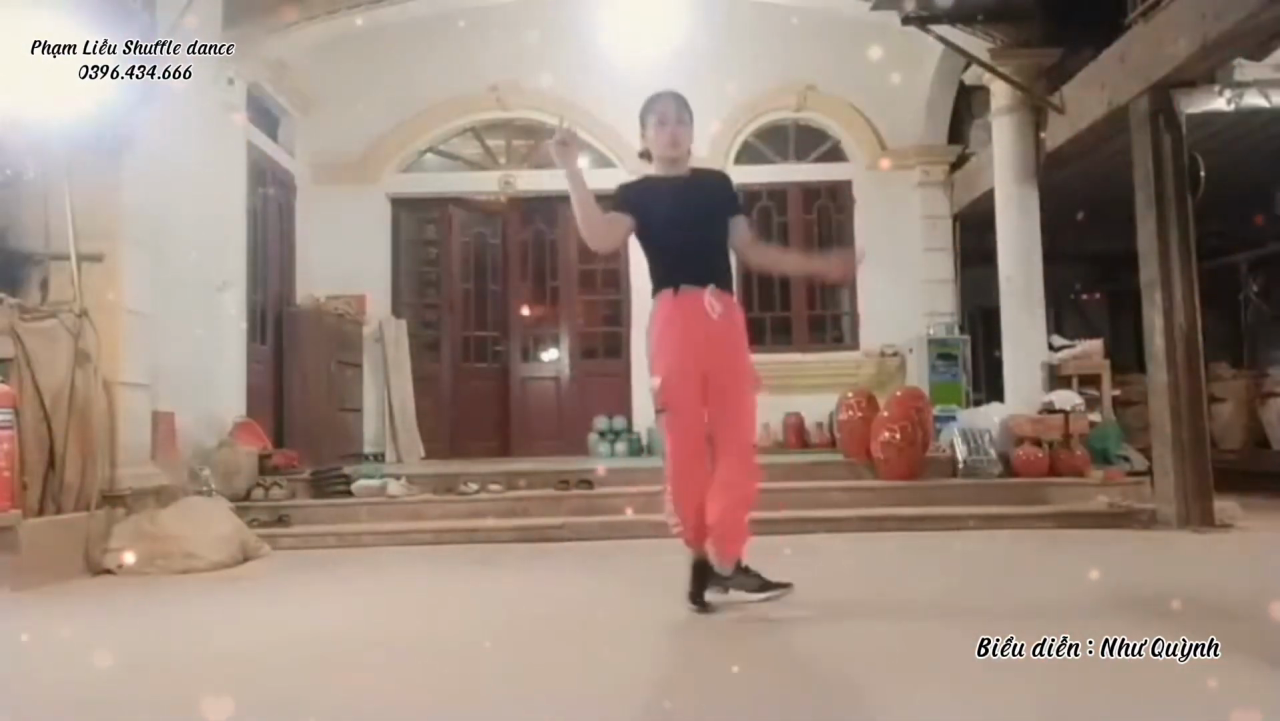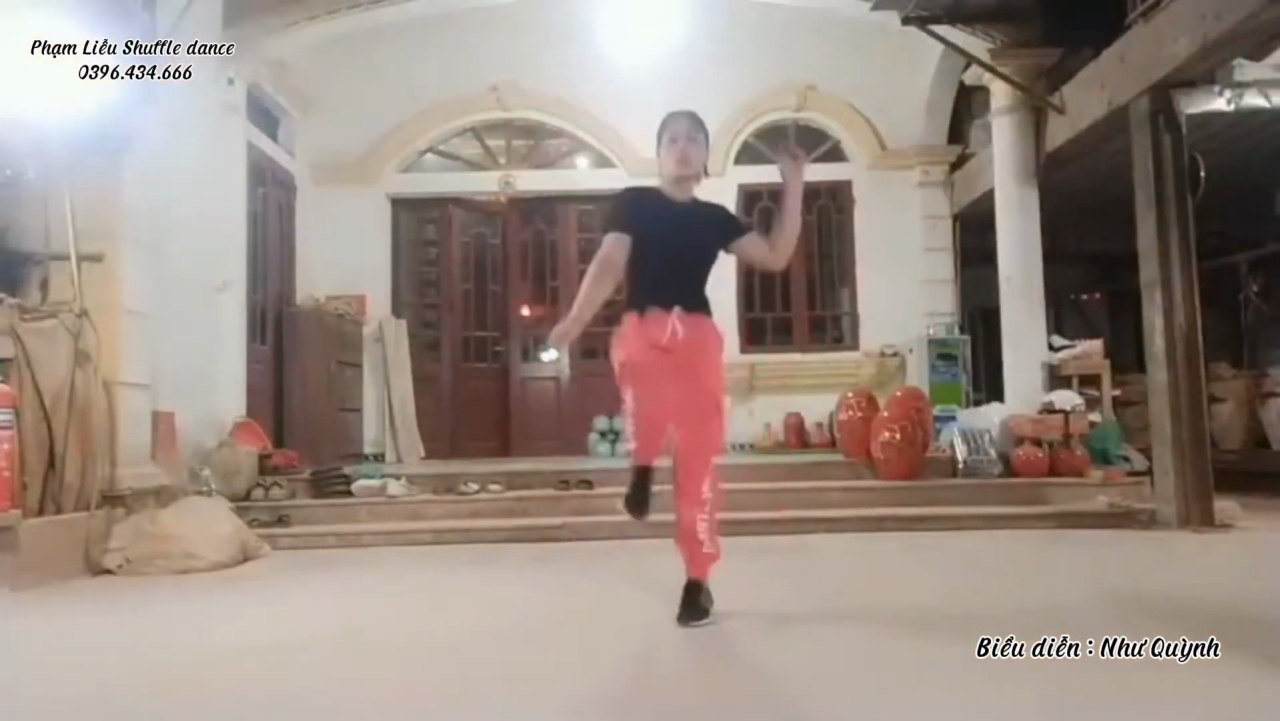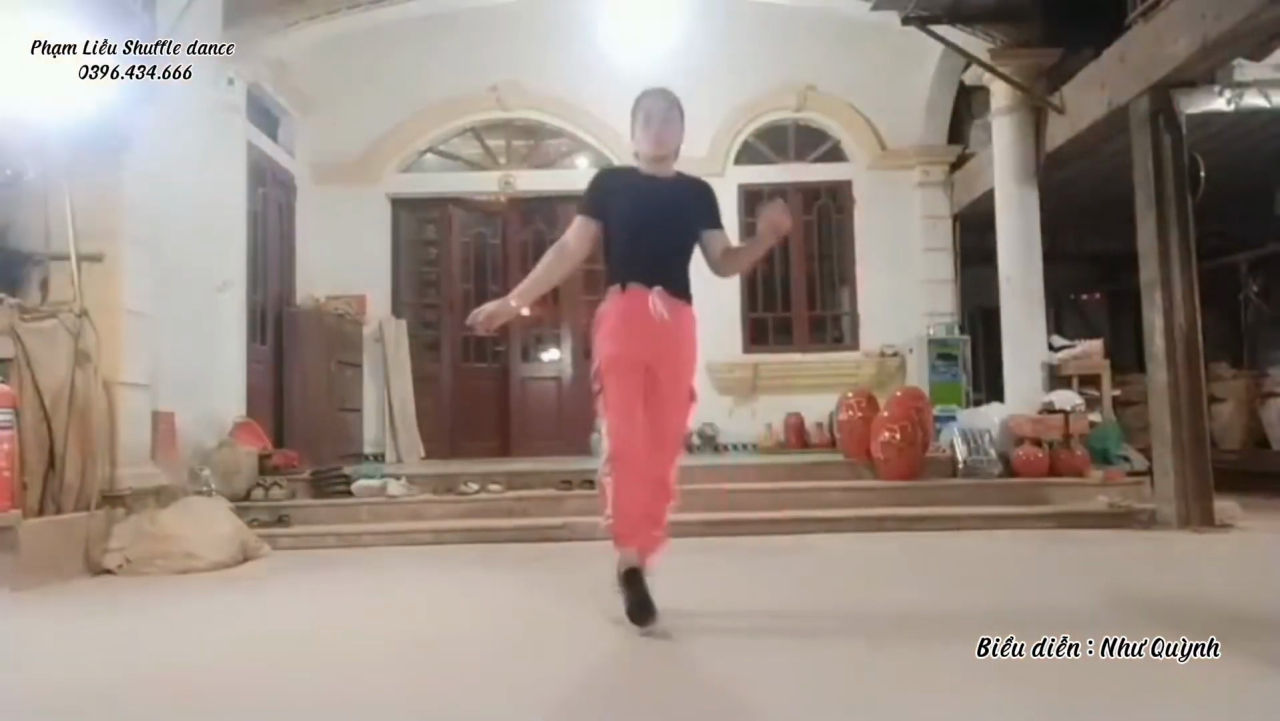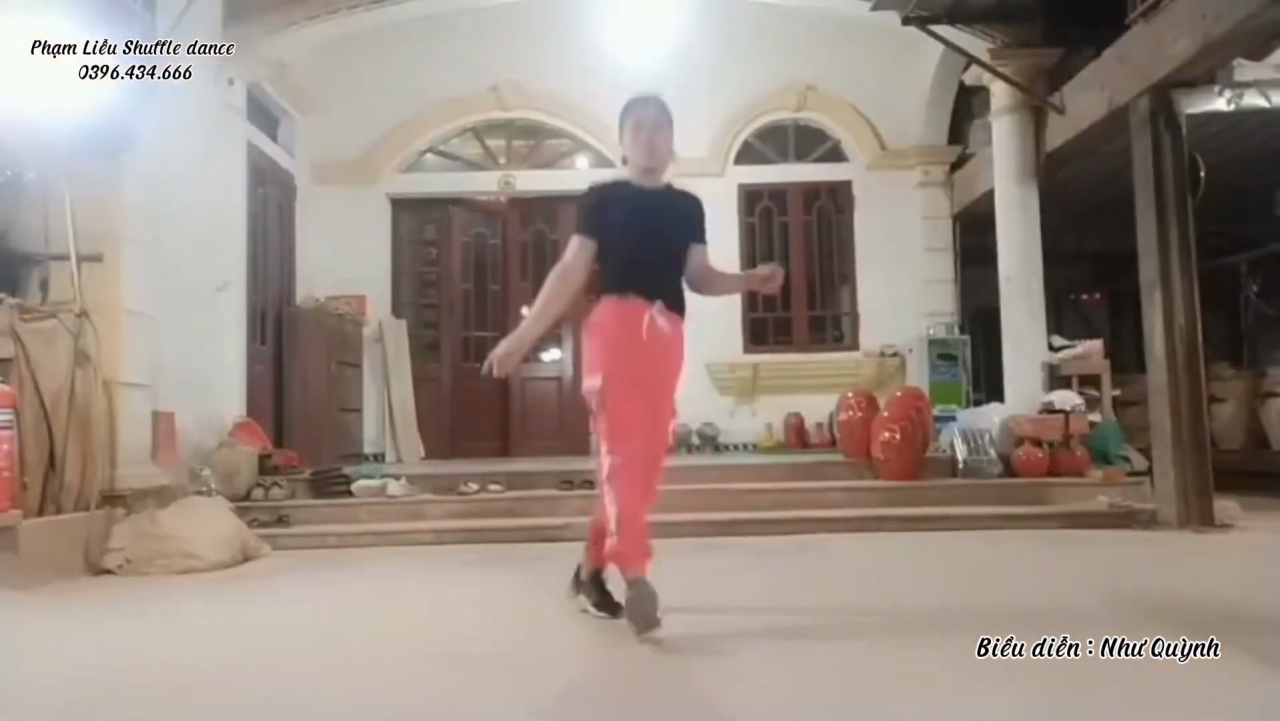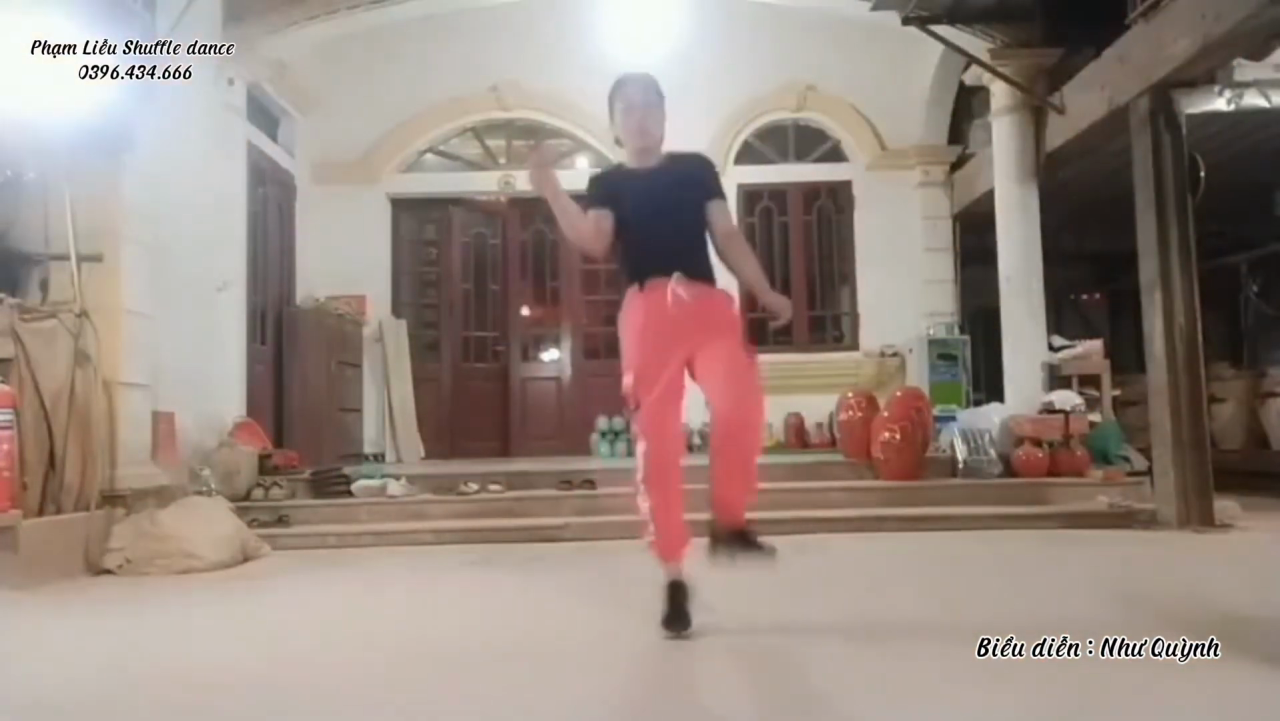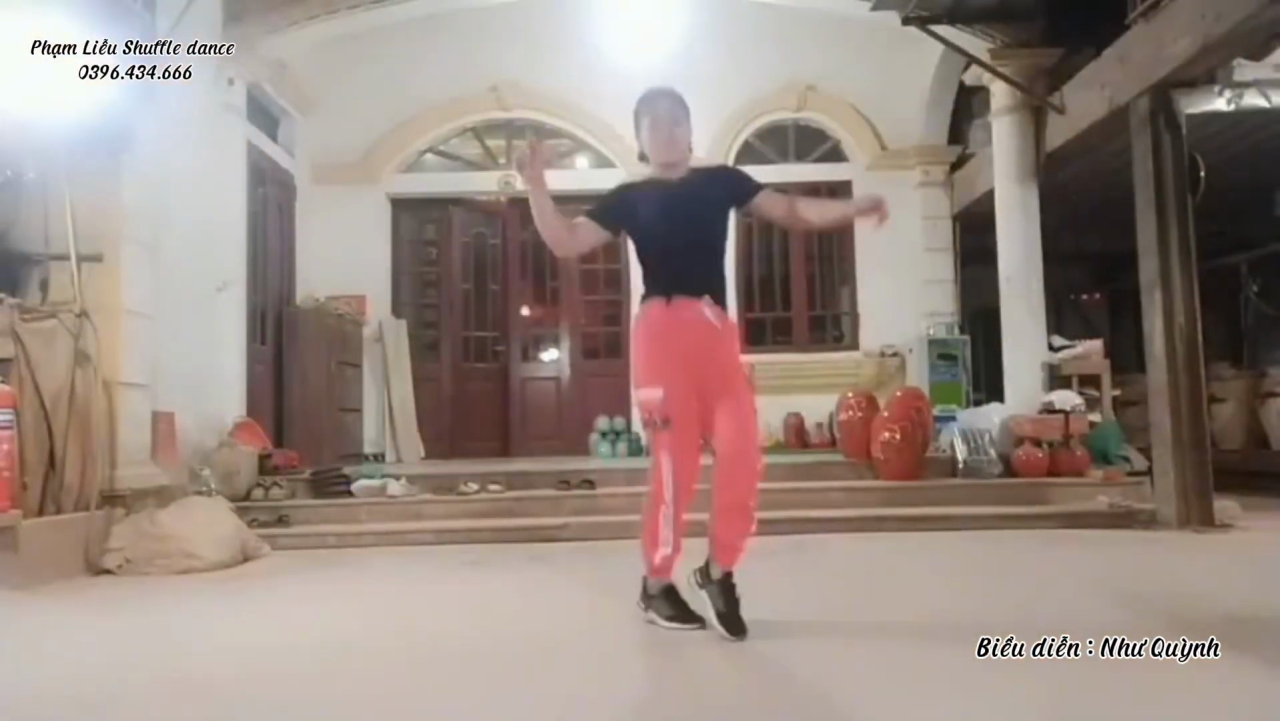
dt=0.4s
person 1, frame 1
left shoulder: (718, 185)
right shoulder: (637, 194)
left elbow: (752, 250)
right elbow: (602, 239)
left wrist: (820, 265)
right wrist: (571, 170)
left hip: (726, 320)
right hip: (675, 319)
left knee: (736, 444)
right knee: (686, 447)
left ankle: (728, 564)
right ankle: (700, 558)
person 1, frame 2
left shoulder: (717, 217)
right shoulder: (633, 203)
left elbow: (773, 257)
right elbow: (609, 266)
left wrist: (794, 190)
right wrist: (572, 324)
left hip: (697, 339)
right hip: (643, 332)
left knee: (701, 464)
right knee: (650, 413)
left ankle: (698, 581)
right ankle: (643, 465)
person 1, frame 3
left shoulder: (696, 193)
right shoulder: (610, 183)
left elbow: (725, 263)
right elbow: (571, 249)
left wrist: (766, 236)
right wrist: (513, 301)
left hip: (674, 323)
right hip: (621, 319)
left knee: (664, 448)
right knee: (623, 439)
left ankle: (641, 559)
right ankle: (630, 563)
person 1, frame 4
left shoulder: (686, 205)
right shoulder: (603, 198)
left elbow: (700, 276)
right elbow: (572, 270)
left wrist: (751, 281)
right wrist: (523, 335)
left hip: (667, 336)
right hip: (614, 327)
left knee: (645, 465)
right knee: (621, 455)
left ankle: (591, 573)
right ankle: (634, 577)
person 1, frame 5
left shoulder: (696, 169)
right shoulder: (607, 184)
left elbow: (728, 237)
right elbow: (593, 242)
left wrist: (766, 293)
right wrist: (550, 190)
left hip: (707, 305)
right hip: (646, 313)
left knee: (742, 404)
right knee: (657, 445)
left ankle: (729, 523)
right ankle: (674, 576)
person 1, frame 6
left shoulder: (722, 180)
right shoulder: (628, 198)
left elbow: (790, 210)
right elbow: (564, 243)
left wrist: (850, 209)
right wrist: (535, 182)
left hip: (718, 331)
right hip: (664, 328)
left knee: (741, 450)
right knee: (676, 461)
left ankle: (719, 572)
right ankle: (657, 585)
